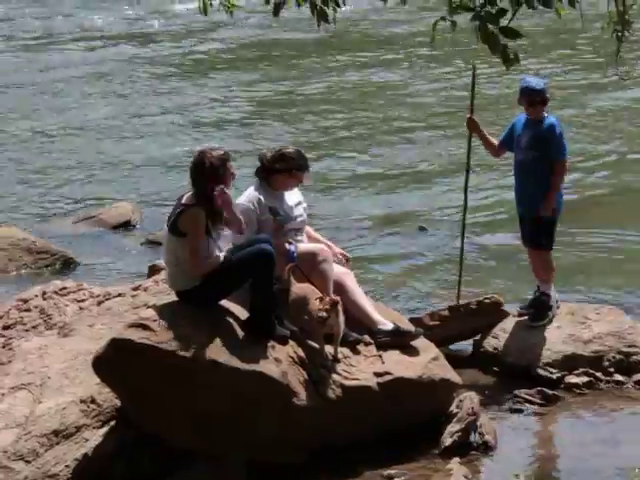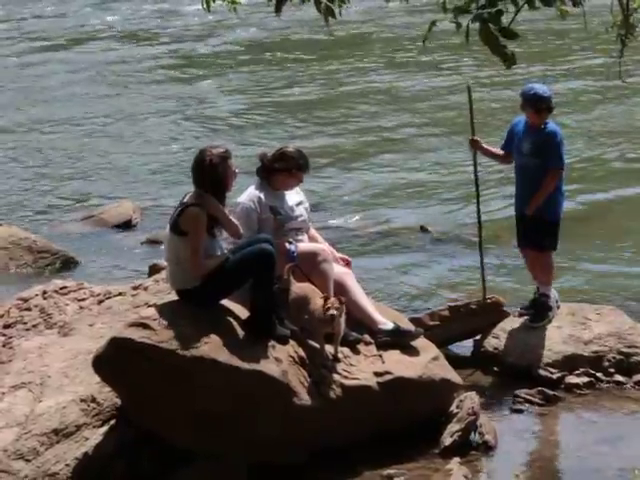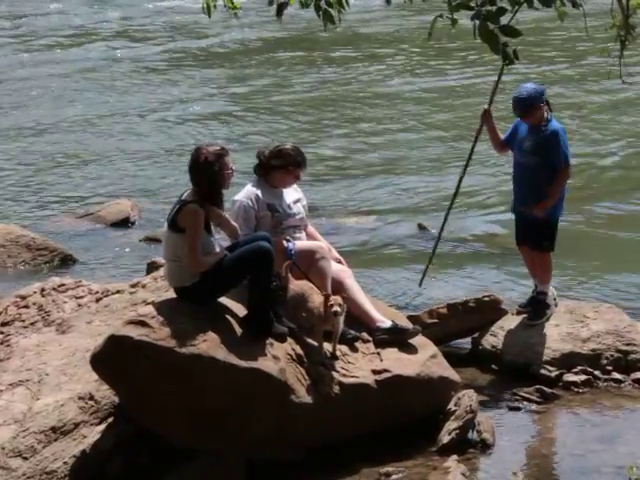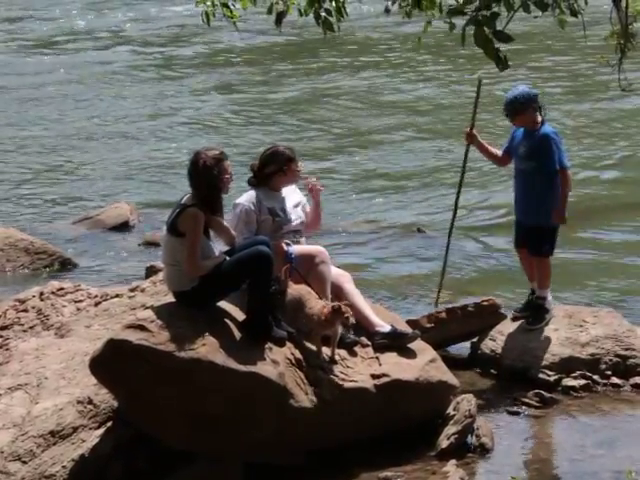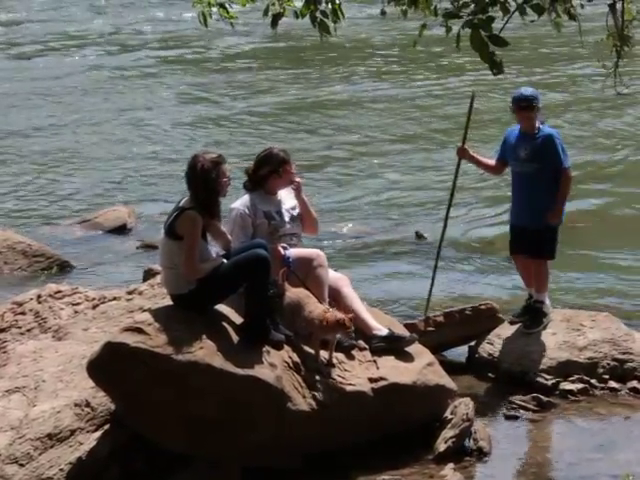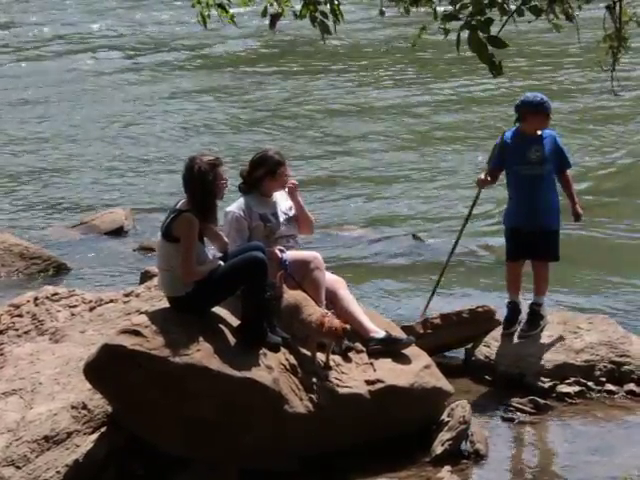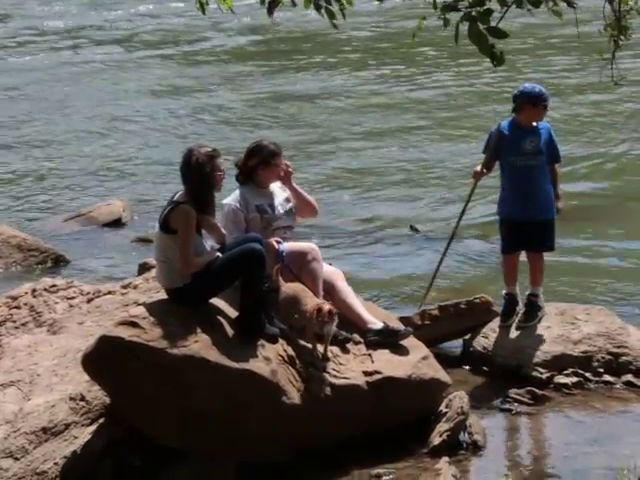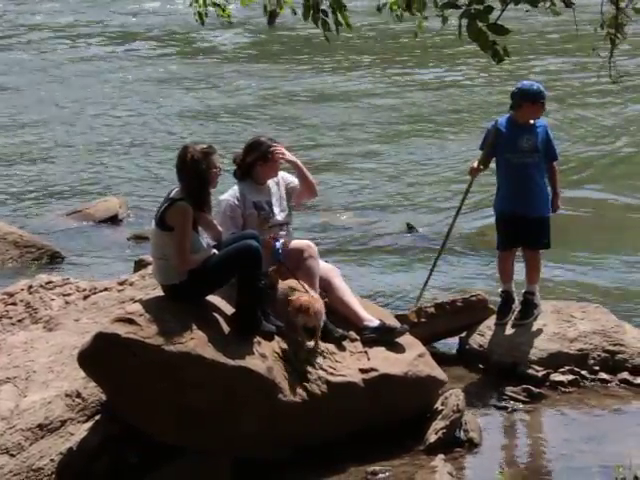
dt=0.5s
person 1, frame 1
left shoulder: (551, 126)
right shoulder: (518, 123)
left elbow: (561, 167)
right elbow: (497, 151)
left wrist: (550, 202)
right wrist: (478, 131)
left hip: (543, 202)
right hip: (524, 201)
left knee: (540, 251)
right knee: (531, 249)
left ankle: (548, 299)
right ankle: (542, 292)
person 1, frame 2
left shoulder: (552, 134)
right shoulder: (517, 126)
left elbow: (555, 174)
right elbow: (507, 158)
left wrist: (534, 204)
right wrist: (483, 149)
left hip: (546, 205)
right hip: (523, 203)
left knee: (541, 253)
right knee: (526, 250)
left ankle: (548, 299)
right ankle: (541, 293)
person 1, frame 3
left shoulder: (554, 132)
right shoulder: (521, 124)
left elbow: (565, 172)
right elbow: (501, 147)
left wrist: (546, 204)
right wrist: (489, 124)
left hip: (544, 207)
right hip: (522, 203)
left knee: (541, 251)
right knee: (525, 248)
left ankle: (546, 297)
right ankle: (540, 291)
person 1, frame 4
left shoulder: (548, 136)
right shoulder: (519, 133)
left elbow: (564, 174)
right elbow: (502, 160)
left wrist: (560, 209)
right wrist: (478, 143)
left hip: (545, 211)
right hip: (524, 209)
left knee: (539, 256)
right knee: (523, 250)
left ankle: (544, 302)
right ankle: (535, 294)
person 1, frame 5
left shoulder: (549, 137)
right shoulder: (511, 135)
left elbow: (566, 175)
right elbow: (498, 168)
left wrist: (559, 208)
right wrist: (471, 157)
left hip: (544, 214)
right hip: (520, 212)
left knee: (538, 260)
right knee: (519, 256)
left ankle: (541, 306)
right ankle: (533, 299)
person 1, frame 6
left shoulder: (551, 139)
right shoulder: (507, 141)
left elbow: (562, 173)
right elbow: (494, 174)
left wrist: (574, 202)
right wrist: (484, 180)
left hip: (546, 216)
right hip: (517, 217)
left knee: (541, 263)
right knee: (513, 263)
left ankle: (537, 310)
right ankle: (513, 307)
person 1, frame 7
left shoulder: (545, 130)
right shoulder: (502, 131)
left elbow: (552, 166)
right elbow: (489, 163)
left wrist: (556, 196)
right wrist: (480, 171)
left hip: (541, 207)
right hip: (511, 208)
left knee: (536, 254)
right knee: (509, 255)
left ankle: (535, 301)
right ankle: (511, 299)
person 1, frame 8
left shoulder: (542, 129)
right shoulder: (499, 128)
left elbow: (550, 164)
right elbow: (486, 158)
left wrist: (556, 194)
right wrist: (477, 167)
left hip: (537, 204)
right hip: (507, 205)
left knee: (532, 251)
right knee: (505, 252)
left ankle: (531, 298)
right ankle: (507, 296)
person 2, frame 1
left shoulder: (293, 193)
right shoulder: (250, 202)
left wrist: (330, 245)
left hip: (303, 260)
left knee: (344, 275)
right knee: (321, 253)
left ankle: (381, 326)
person 2, frame 2
left shoulder: (295, 193)
right shoulder: (251, 201)
left elbow: (307, 229)
left wrist: (333, 252)
left hip: (305, 260)
left knee: (344, 275)
right knee: (320, 253)
left ankle: (381, 326)
person 2, frame 3
left shoulder: (293, 191)
right shoulder: (248, 199)
left elbow: (305, 227)
left wrist: (331, 250)
left hip: (302, 257)
left knee: (343, 273)
right knee: (318, 250)
left ankle: (379, 324)
person 2, frame 4
left shoulder: (292, 192)
right shoulder: (248, 203)
left elbow: (312, 226)
left wrist: (316, 200)
right wrist: (274, 247)
left hip: (303, 262)
left knee: (343, 278)
right knee: (318, 253)
left ankle: (379, 328)
person 2, frame 5
left shoulder: (288, 195)
right shoulder: (244, 207)
left elbow: (312, 229)
left wrist: (300, 197)
right wrist: (270, 251)
left hip: (301, 265)
left knee: (340, 281)
right knee: (316, 257)
left ankle: (376, 332)
person 2, frame 6
left shoulder: (283, 197)
right shoulder: (239, 210)
left elbow: (308, 229)
left wrist: (296, 199)
right wrist: (265, 253)
left hip: (297, 267)
left knee: (337, 284)
right knee: (313, 259)
left ankle: (373, 334)
person 2, frame 7
left shoulder: (280, 187)
right shoulder: (236, 202)
left elbow: (312, 211)
left wrist: (290, 185)
left hip: (294, 258)
left knee: (334, 275)
right knee: (310, 251)
left ankle: (371, 326)
person 2, frame 8
left shoulder: (280, 181)
right shoulder: (233, 198)
left elbow: (311, 193)
left wrist: (294, 161)
right wrist: (260, 243)
left hip: (290, 255)
left knee: (330, 272)
right knee: (307, 248)
left ankle: (368, 323)
person 3, frame 1
left shoulder: (197, 199)
right shoulder: (194, 212)
left elbow: (238, 228)
right elbow: (196, 267)
left wrist: (228, 208)
right wrist: (225, 259)
left hip: (198, 280)
right hip: (194, 289)
left knee: (263, 241)
right knee: (264, 255)
left ankle: (270, 315)
right ankle: (260, 324)
person 3, frame 2
left shoulder: (202, 200)
right shoulder: (196, 212)
left elbow: (237, 233)
right elbow: (197, 267)
left wrist: (219, 211)
right wrist: (225, 257)
left hip: (202, 276)
right hip: (195, 288)
left knee: (264, 241)
right knee: (264, 255)
left ankle: (270, 315)
right ankle: (261, 324)
person 3, frame 3
left shoulder: (198, 197)
right shoulder: (194, 209)
left elbow: (235, 235)
right elbow: (195, 264)
left wrist: (220, 217)
right wrist: (222, 254)
left hip: (198, 274)
right hip: (192, 285)
left knee: (262, 239)
right knee: (262, 252)
left ankle: (269, 312)
right ankle: (258, 321)
person 3, frame 4
left shoulder: (197, 201)
right shoulder: (194, 213)
left elbow: (231, 240)
right elbow: (193, 268)
left wrist: (216, 221)
right wrist: (221, 259)
left hip: (197, 279)
right hip: (191, 289)
left knee: (262, 243)
right knee: (261, 257)
left ankle: (269, 317)
right ankle: (257, 325)
person 3, frame 5
left shoulder: (194, 204)
right shoulder: (192, 216)
left elbow: (226, 244)
right elbow: (191, 271)
left wrist: (212, 223)
right wrist: (219, 261)
left hip: (194, 284)
right hip: (189, 293)
left knee: (259, 246)
right knee: (259, 260)
left ankle: (266, 319)
right ankle: (255, 327)
person 3, frame 6
left shoulder: (191, 207)
right shoulder: (188, 218)
left elbow: (223, 246)
right elbow: (188, 274)
right wrist: (216, 263)
left hip: (192, 285)
right hip: (186, 296)
left knee: (256, 249)
right knee: (256, 262)
left ankle: (264, 322)
right ankle: (252, 331)
person 3, frame 7
left shoulder: (188, 198)
right shoulder: (185, 210)
left elbow: (221, 238)
right elbow: (186, 265)
right wrist: (214, 255)
left hip: (188, 278)
right hip: (184, 287)
left knee: (254, 240)
right knee: (254, 254)
left ankle: (261, 314)
right ankle: (251, 323)
person 3, frame 8
left shoulder: (184, 195)
right shoulder: (182, 207)
left elbow: (217, 235)
right elbow: (182, 262)
right wrist: (210, 253)
left hip: (186, 273)
right hip: (180, 284)
left knee: (251, 237)
right knee: (250, 251)
left ankle: (259, 311)
right ankle: (248, 320)
